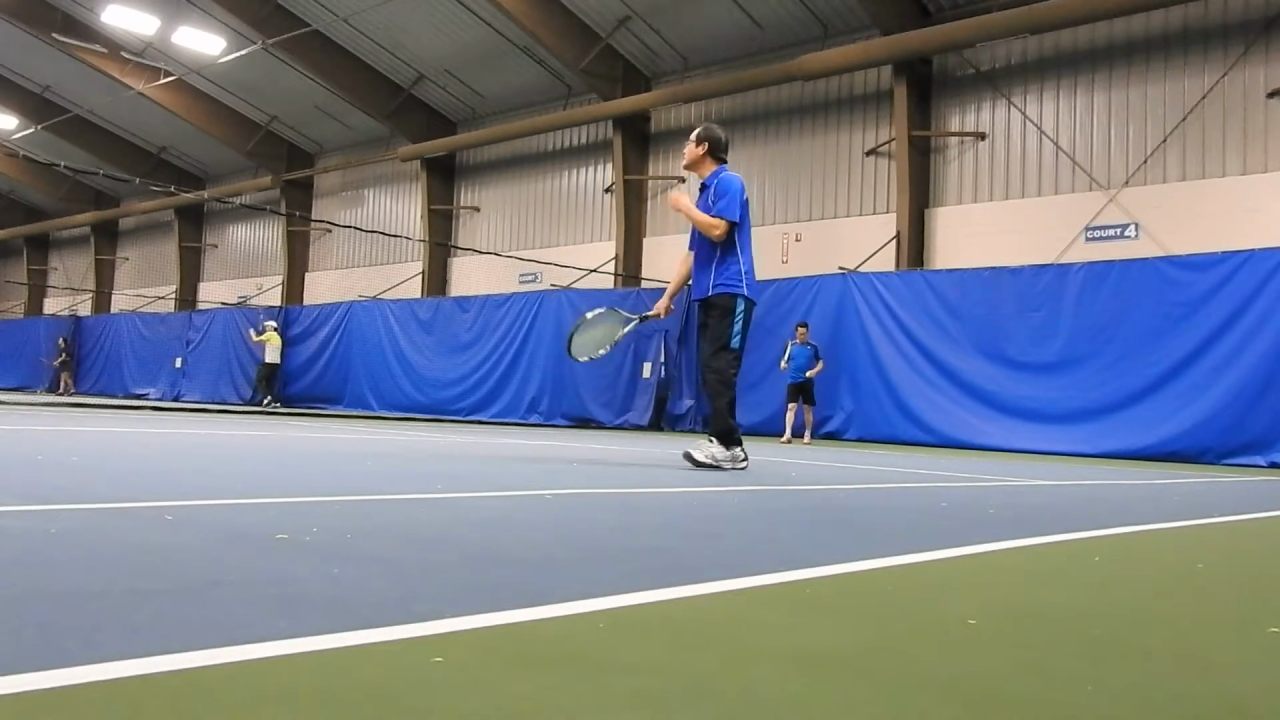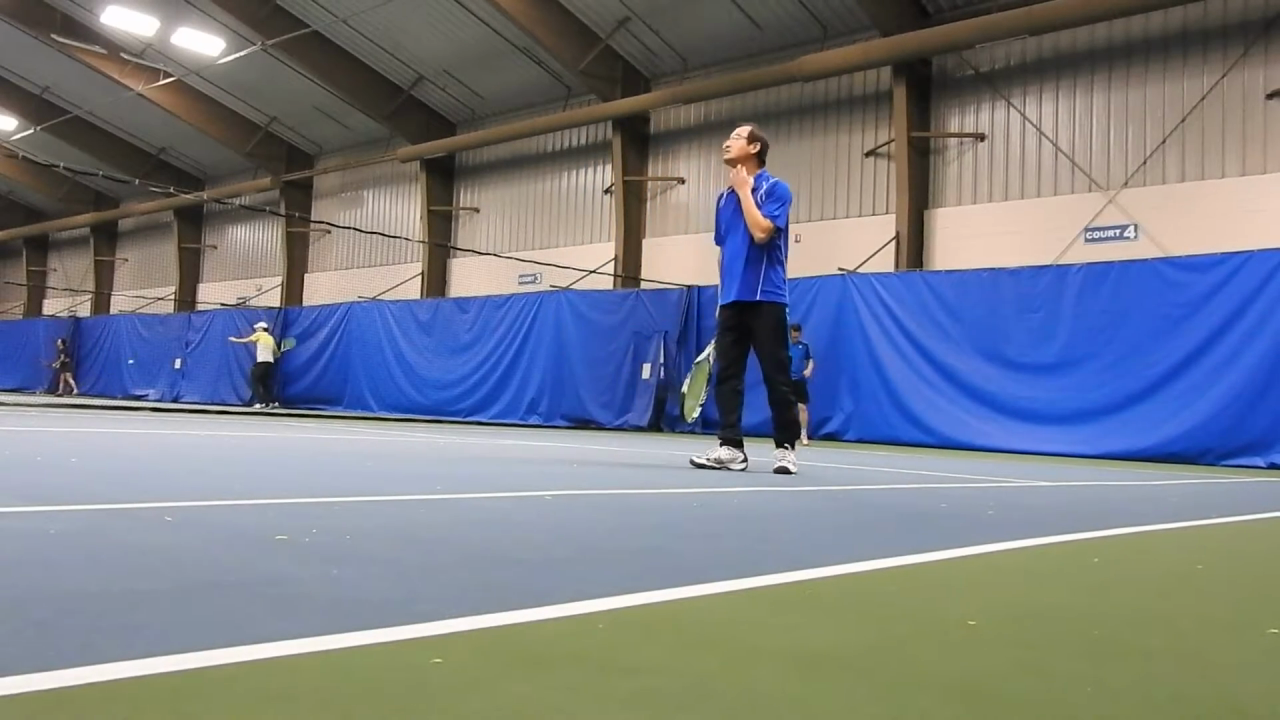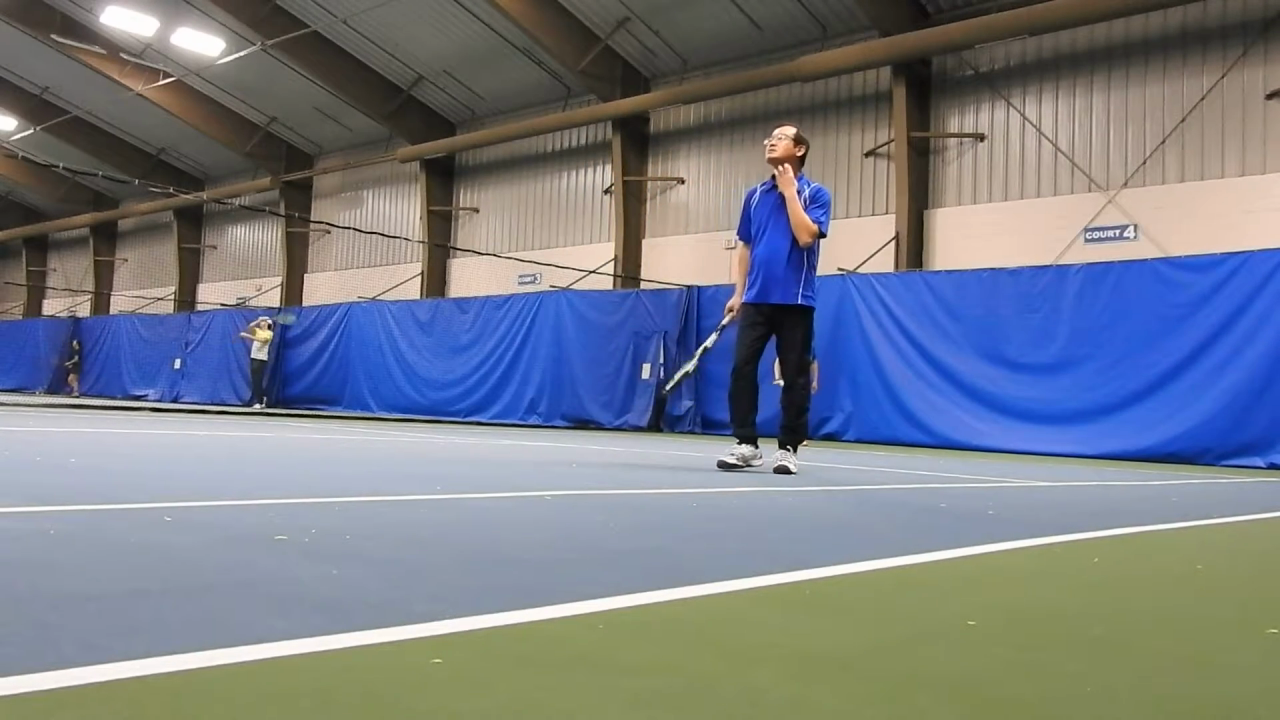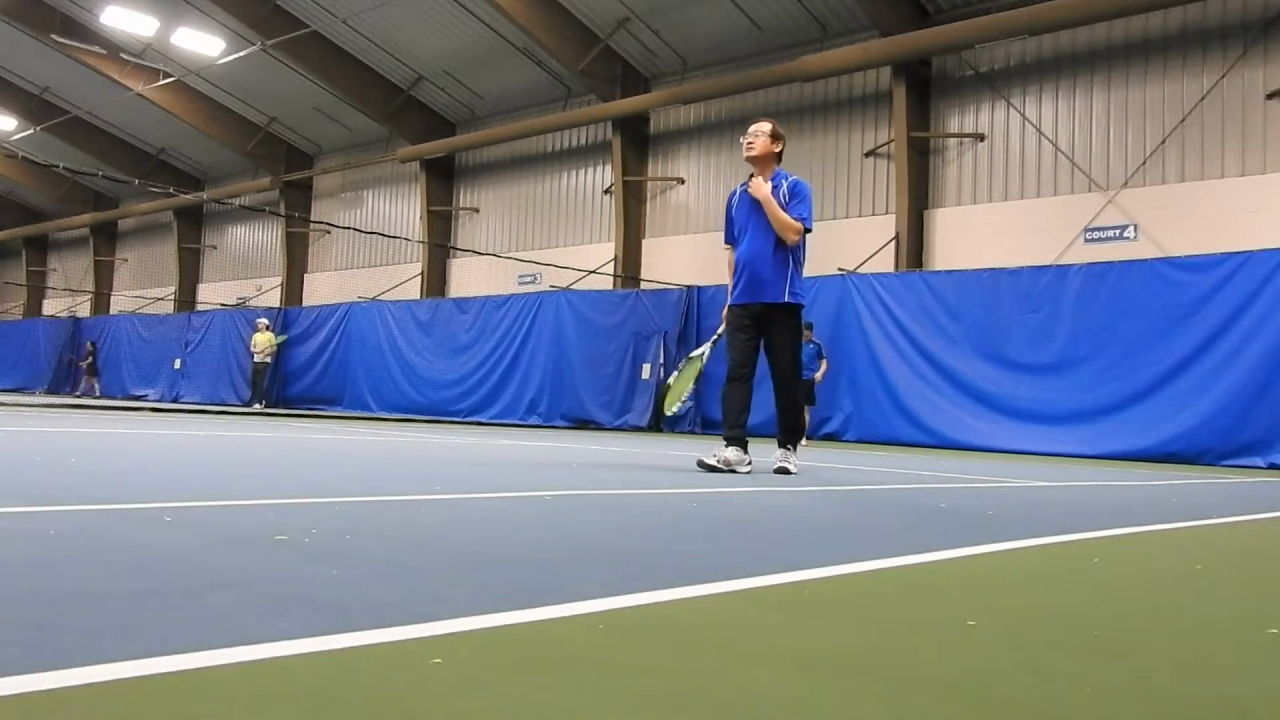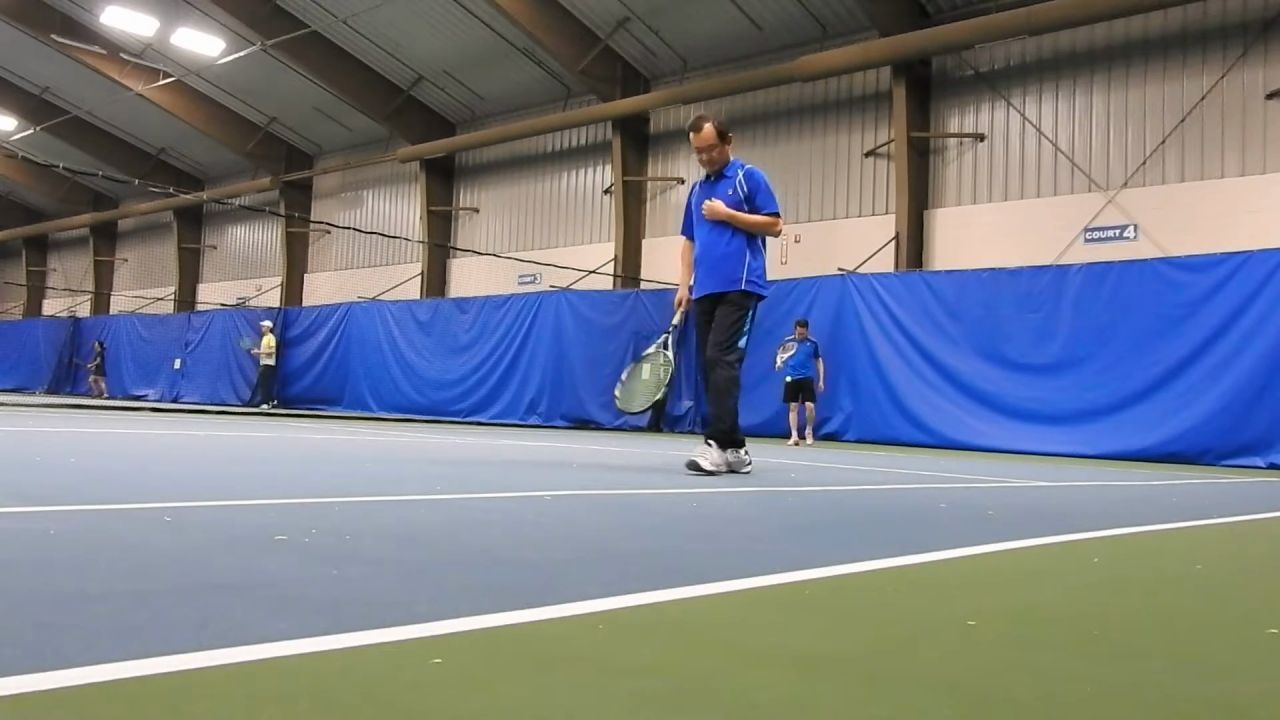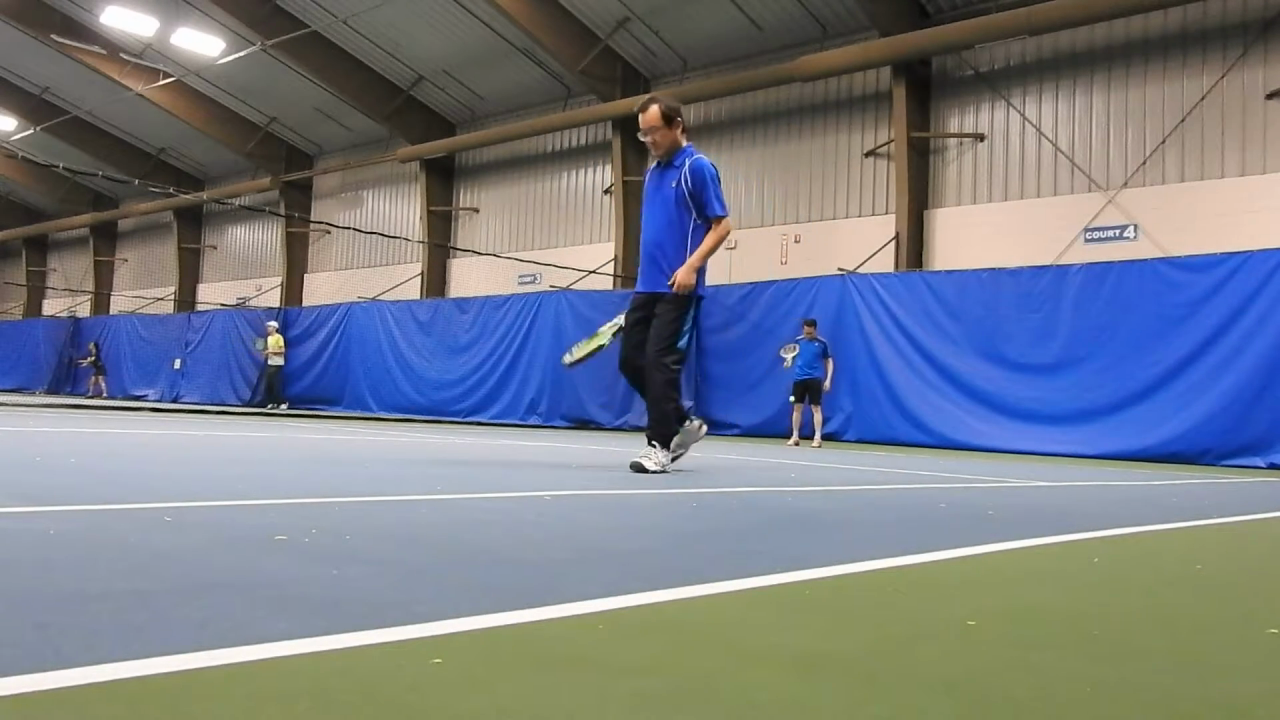
dt=0.5s
person 1, frame 1
left shoulder: (729, 183)
right shoulder: (703, 192)
left elbow: (718, 230)
right elbow: (693, 253)
left wrist: (685, 208)
right wrist: (668, 295)
left hip: (730, 292)
right hip: (706, 294)
left knee: (720, 366)
right knee: (709, 369)
left ankle: (722, 442)
right ankle: (727, 447)
person 1, frame 2
left shoulder: (776, 189)
right shoulder: (725, 197)
left elbow: (762, 232)
left wrist: (744, 190)
right wrist: (723, 296)
left hip: (766, 298)
right hip: (732, 300)
left knee: (776, 375)
right knee: (727, 374)
left ankle: (785, 446)
right ankle: (731, 447)
person 1, frame 3
left shoulder: (816, 194)
right shoulder: (755, 195)
left elbow: (806, 237)
left wrist: (790, 192)
right wrist: (739, 292)
left hip: (796, 300)
right hip: (756, 299)
left knee: (794, 377)
right knee: (742, 368)
left ankle: (788, 448)
right ankle: (746, 445)
person 1, frame 4
left shoulder: (794, 187)
right shoulder: (736, 196)
left elbow: (793, 235)
left wrist: (765, 197)
right wrist: (729, 298)
left hip: (781, 298)
right hip: (743, 300)
left knee: (786, 376)
right knee: (737, 373)
left ankle: (787, 447)
right ankle: (735, 449)
person 1, frame 5
left shoulder: (750, 178)
right shoulder: (696, 190)
left elbow: (774, 224)
left wrist: (728, 214)
right wrist: (683, 285)
left hip: (740, 287)
right hip: (705, 291)
left knee: (723, 361)
right knee: (712, 367)
left ankle: (717, 443)
right ankle: (735, 449)
person 1, frame 6
left shoulder: (698, 168)
right shoulder: (652, 172)
left elbow: (721, 227)
left wrist: (691, 267)
left hip: (677, 288)
right hip: (647, 287)
left knee: (662, 362)
right knee: (630, 360)
left ankle: (660, 445)
right ankle: (683, 423)
